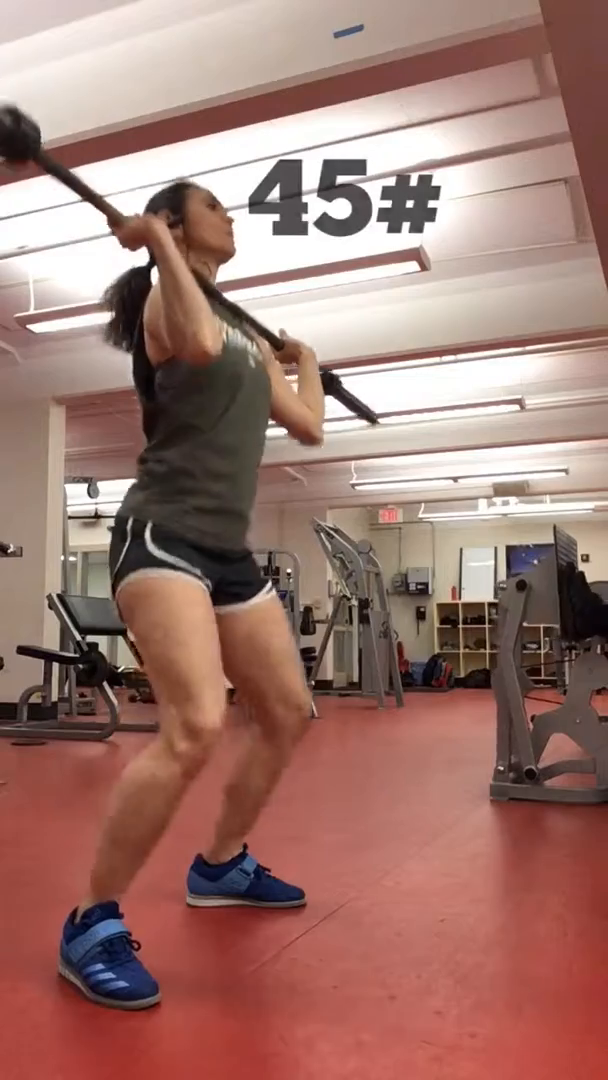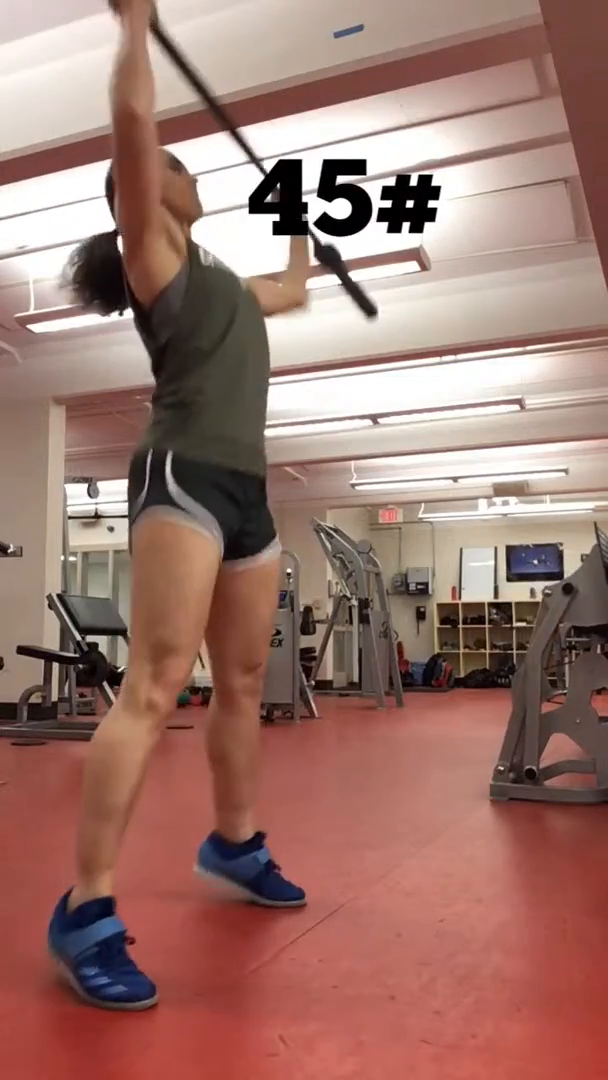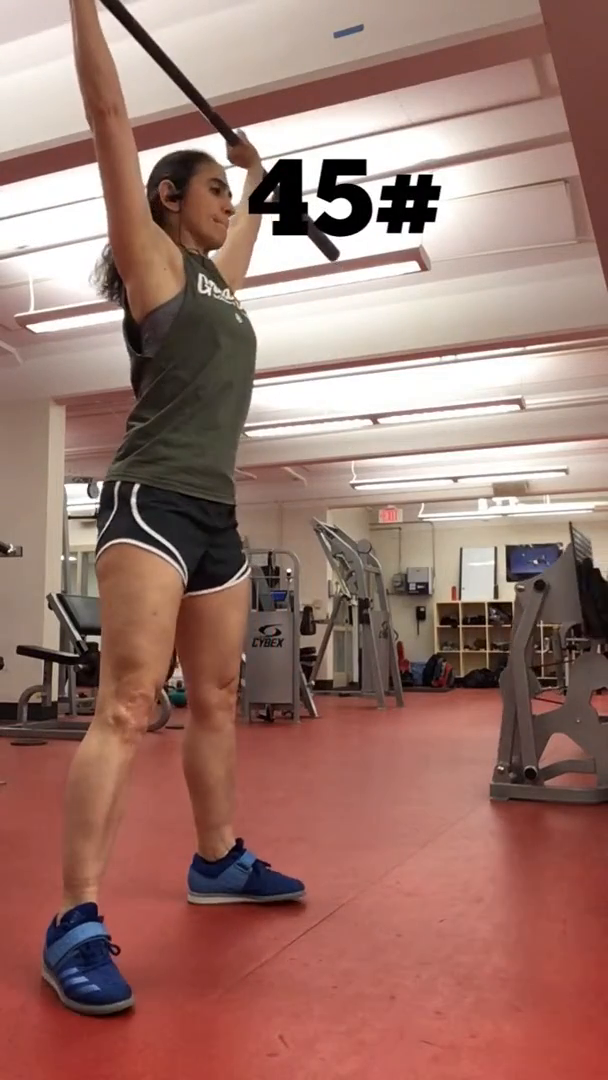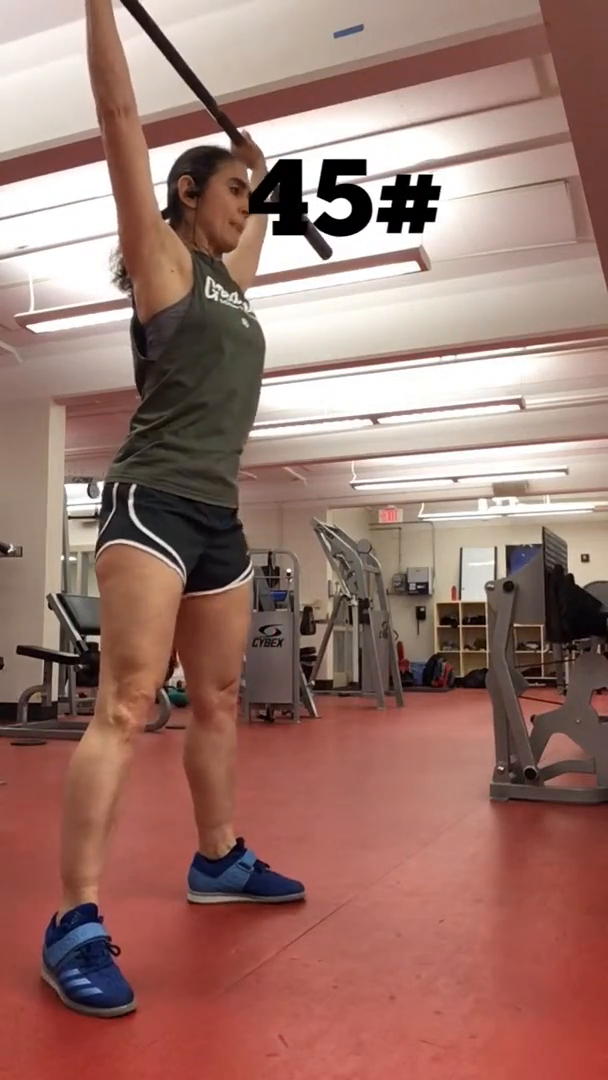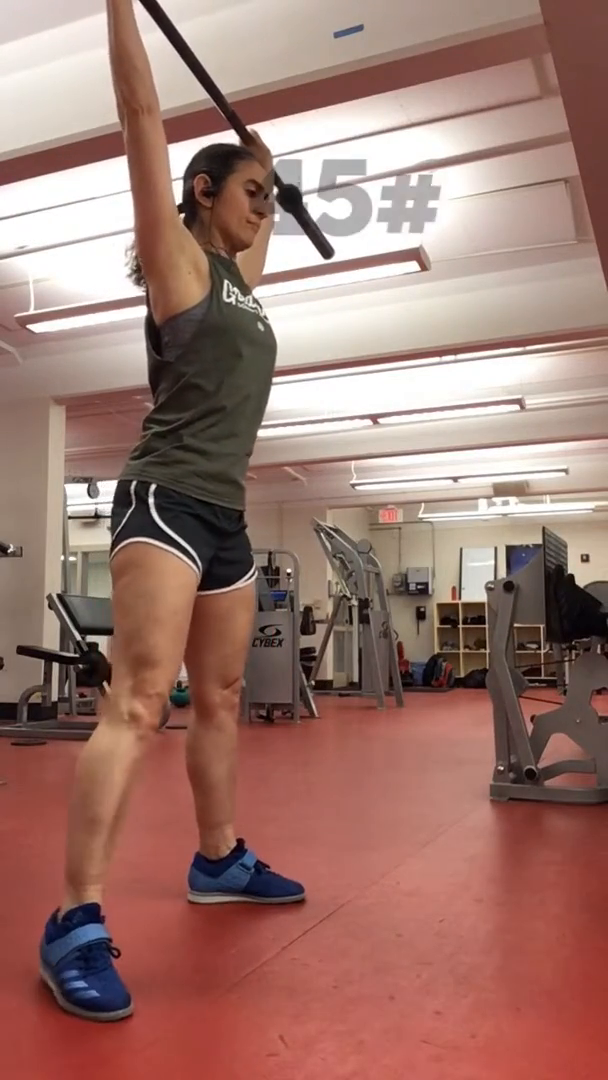
dt=0.7s
person 1, frame 1
left shoulder: (245, 338)
right shoulder: (167, 304)
left elbow: (307, 426)
right elbow: (198, 351)
left wrist: (303, 364)
right wrist: (163, 249)
left hip: (226, 553)
right hip: (162, 542)
left knee: (288, 713)
right knee: (195, 728)
left ankle: (220, 866)
right ankle: (92, 922)
person 1, frame 2
left shoulder: (217, 280)
right shoulder: (151, 247)
left elbow: (293, 295)
right elbow: (132, 120)
left wrist: (300, 234)
left hip: (243, 487)
right hip: (181, 476)
left knee: (242, 684)
right knee: (154, 687)
left ankle: (235, 844)
right ankle: (85, 912)
person 1, frame 3
left shoulder: (217, 280)
right shoulder: (150, 256)
left elbow: (249, 230)
right elbow: (109, 120)
left wrist: (255, 173)
left hip: (214, 515)
right hip: (151, 506)
left knee: (217, 702)
right knee: (127, 710)
left ankle: (219, 860)
right ankle: (75, 924)
person 1, frame 4
left shoulder: (228, 279)
right shoulder: (162, 258)
left elbow: (253, 221)
right elbow: (120, 117)
left wrist: (260, 170)
left hip: (217, 515)
right hip: (153, 505)
left knee: (217, 704)
right knee: (125, 708)
left ankle: (219, 859)
right ankle: (74, 925)
person 1, frame 5
left shoulder: (241, 277)
right shoulder: (176, 257)
left elbow: (262, 215)
right elbow: (141, 117)
left wrist: (260, 159)
left hip: (225, 516)
right hip: (167, 503)
left knee: (220, 700)
right knee: (139, 703)
left ankle: (219, 858)
right ankle: (75, 922)
